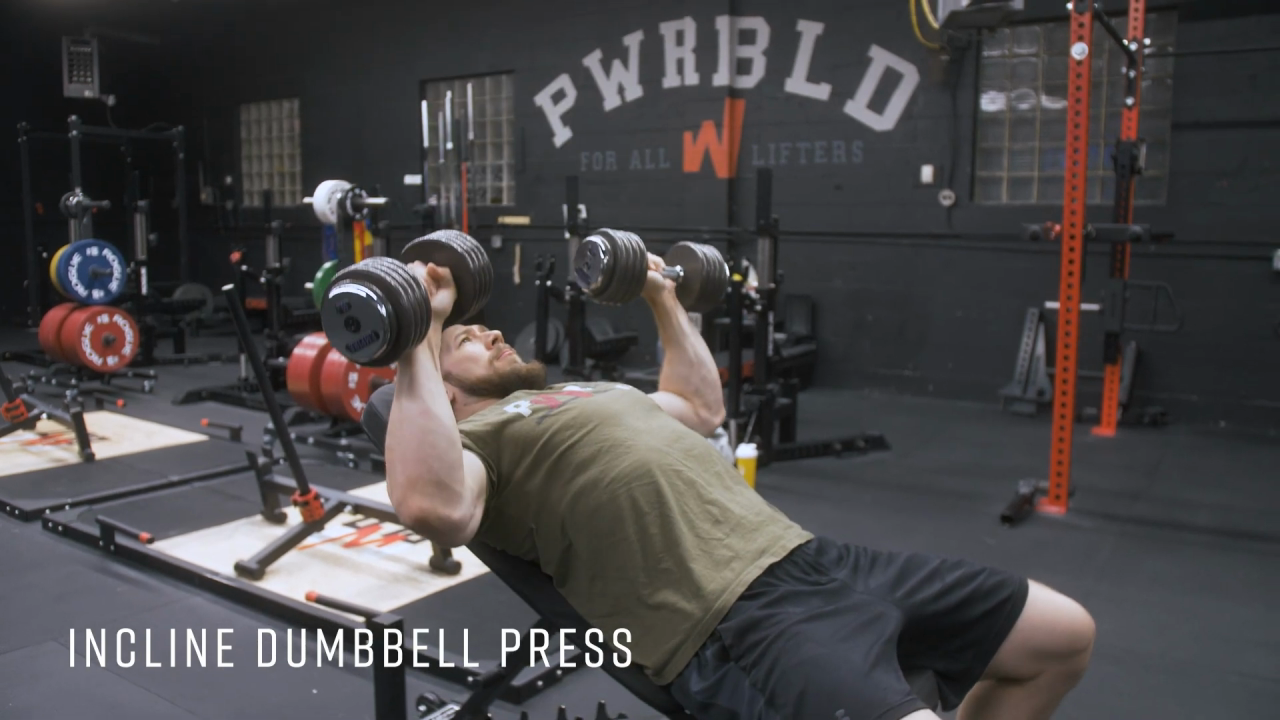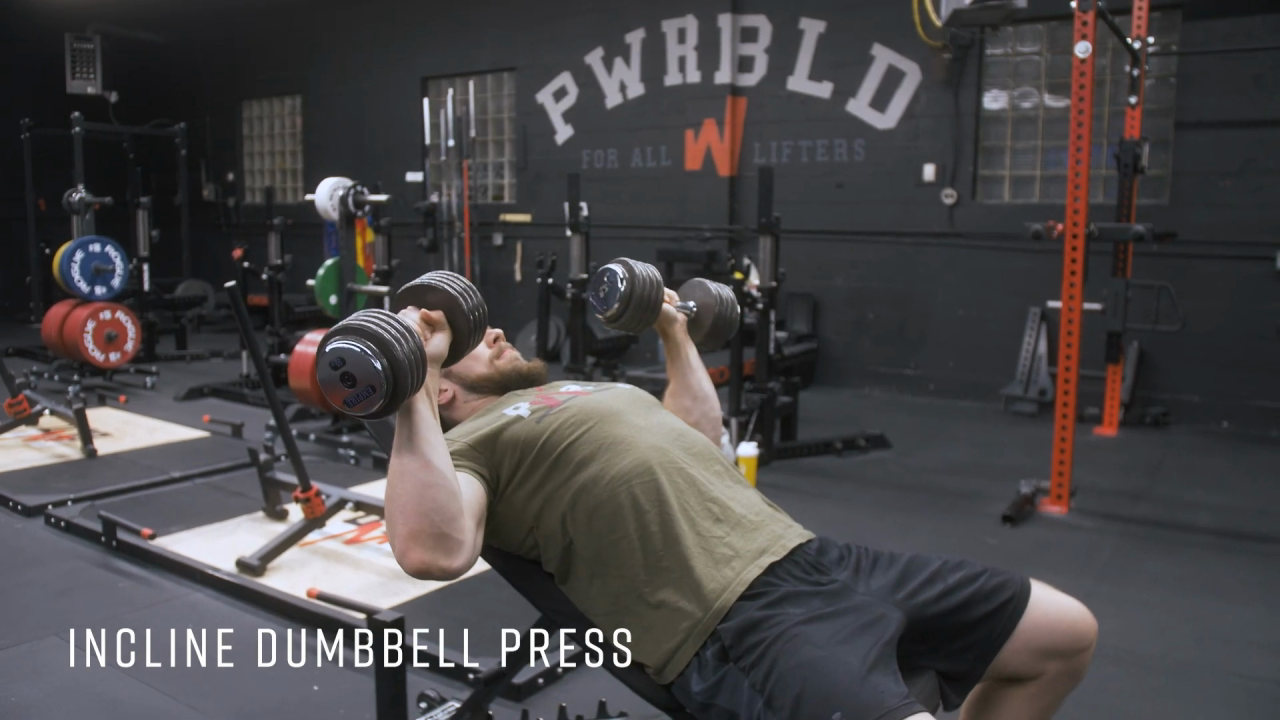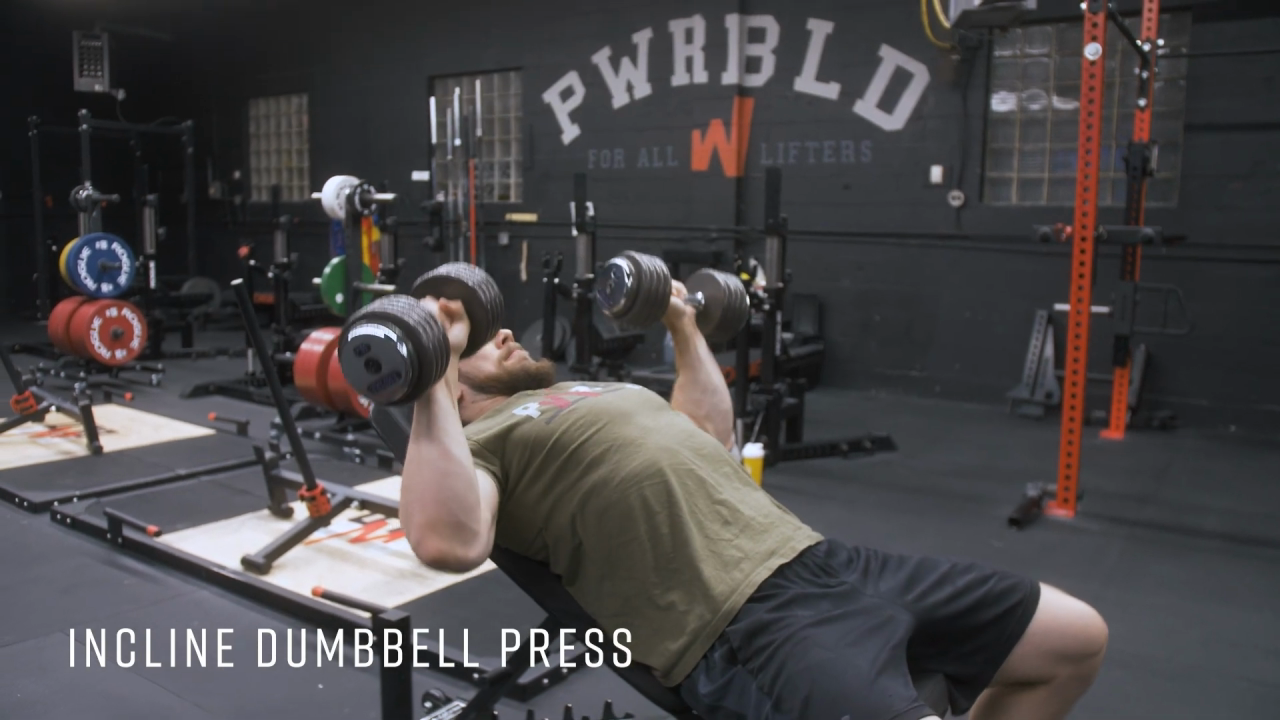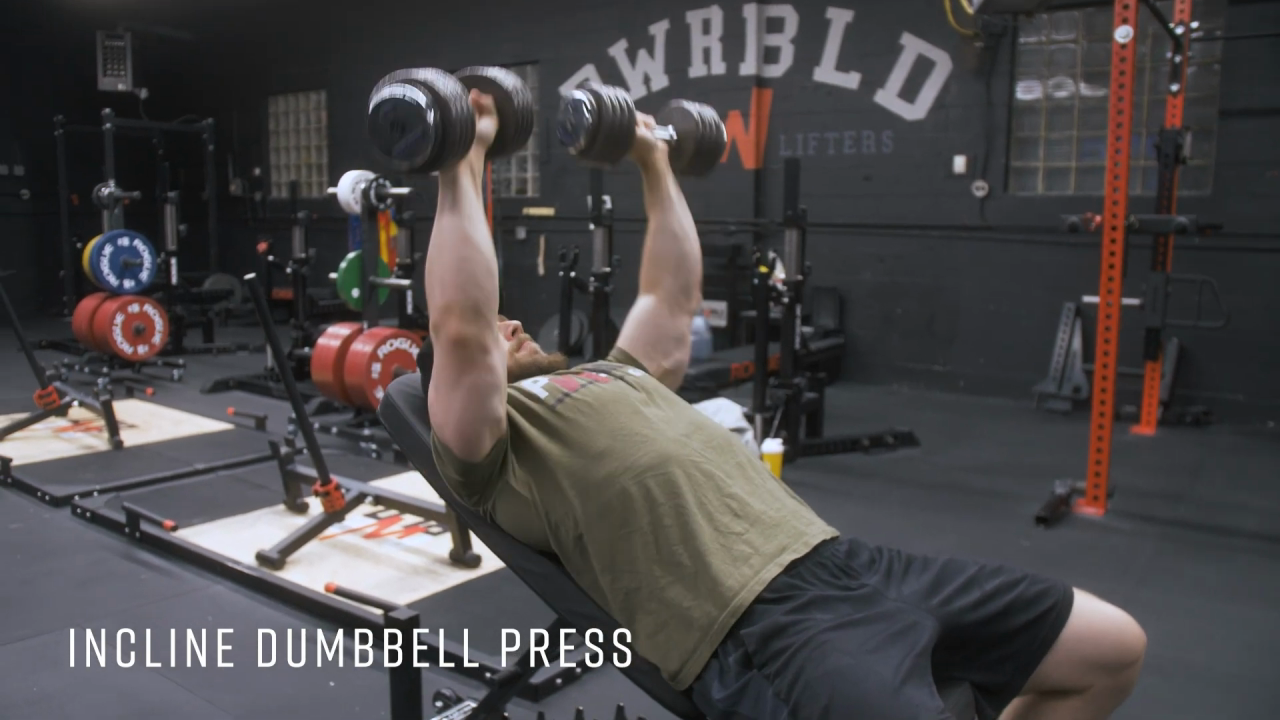
dt=0.4s
person 1, frame 1
left shoulder: (581, 394)
right shoulder: (473, 442)
left elbow: (702, 409)
right elbow: (433, 508)
left wrist: (664, 301)
right wrist: (417, 338)
left hip: (807, 559)
right hip: (734, 624)
left knee: (1064, 636)
person 1, frame 2
left shoulder: (581, 397)
right shoulder: (469, 449)
right elbow: (431, 550)
left wrist: (675, 333)
left hip: (811, 559)
right hip: (737, 622)
left knee: (1067, 637)
person 1, frame 3
left shoulder: (595, 395)
right shoulder: (482, 444)
right elbow: (449, 542)
left wrist: (684, 325)
right wrist: (433, 374)
left hip: (819, 563)
right hip: (742, 627)
left knee: (1076, 639)
person 1, frame 4
left shoulder: (616, 376)
right shoulder: (492, 445)
left elbow: (675, 296)
right elbow: (460, 330)
left wrist: (654, 166)
right wrist: (462, 167)
left hip: (835, 567)
right hip: (756, 631)
left knee: (1114, 649)
